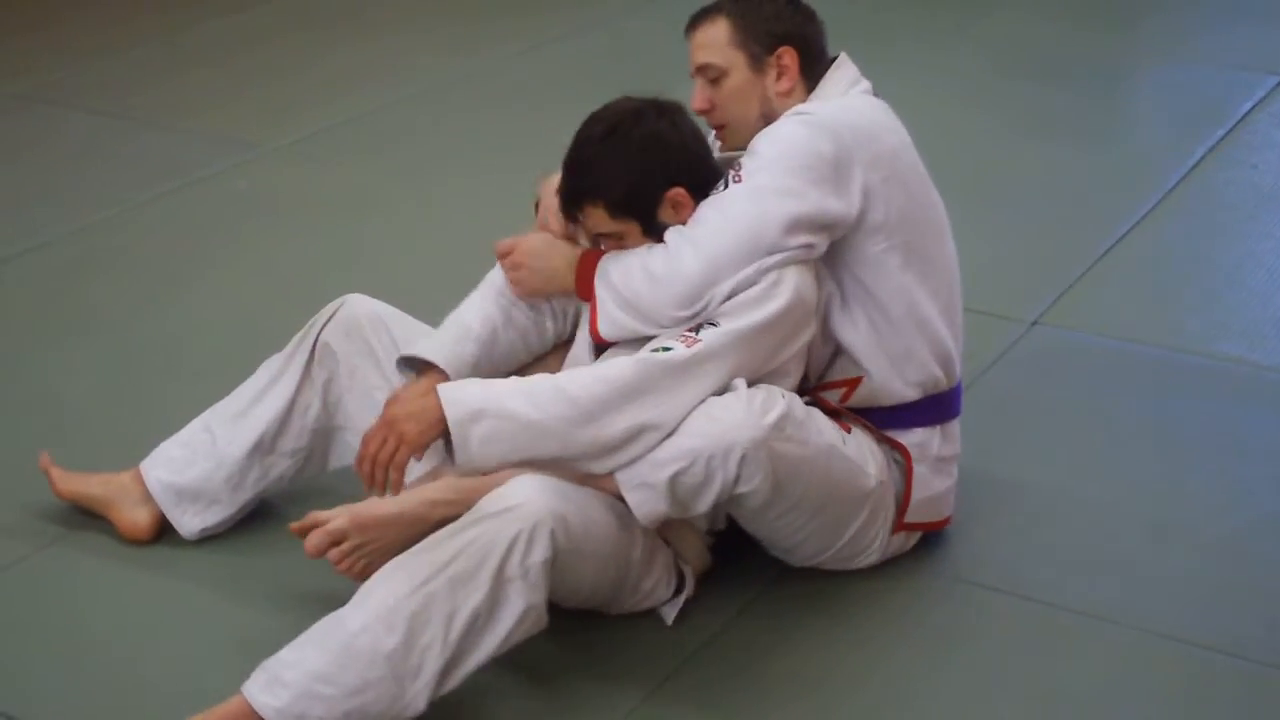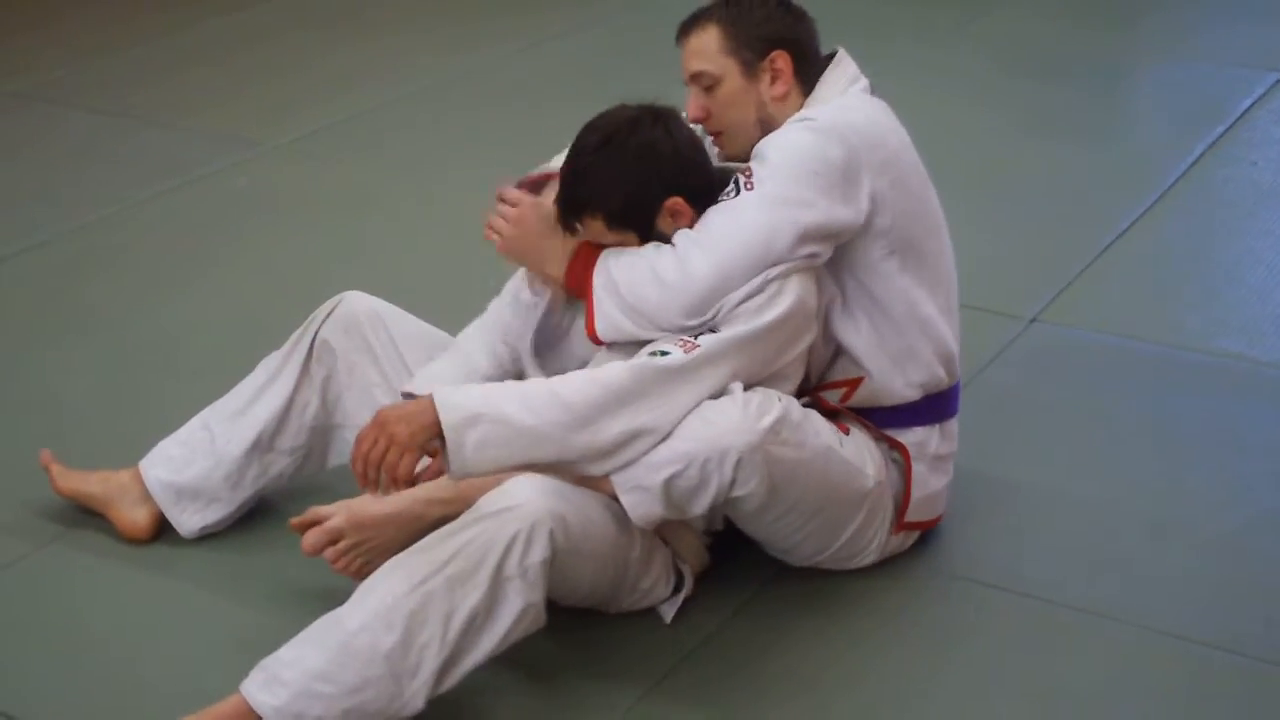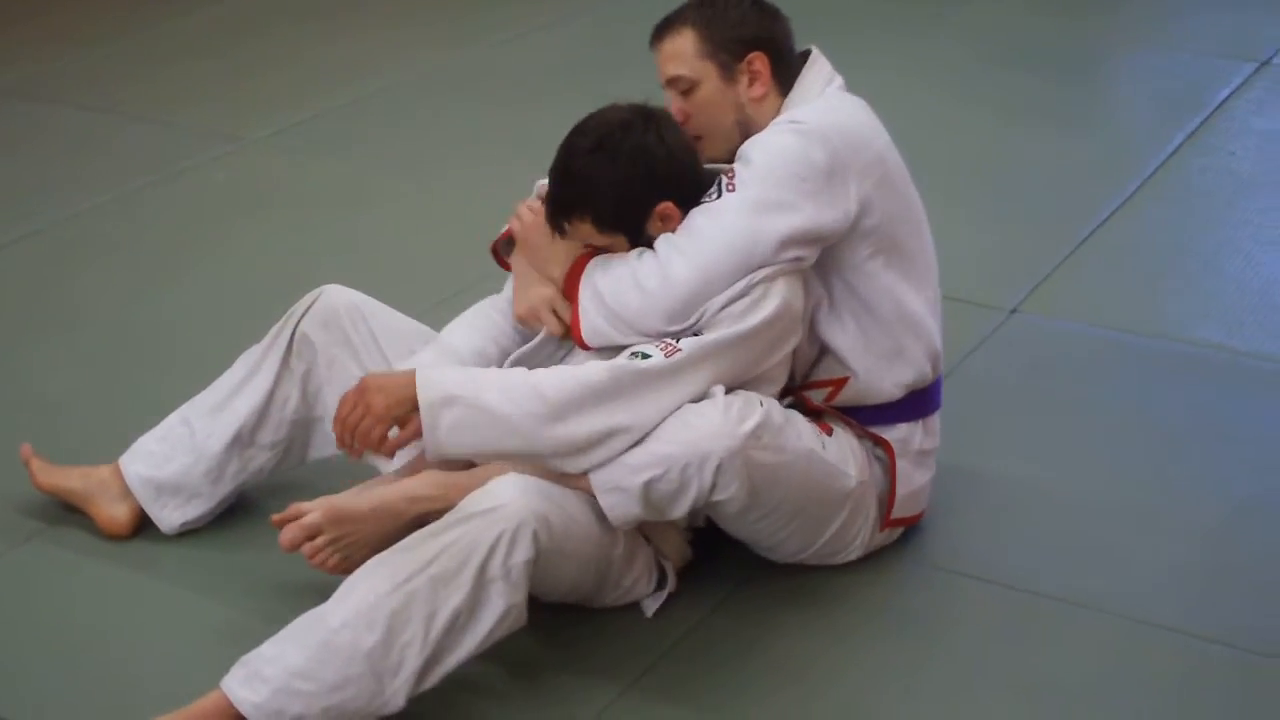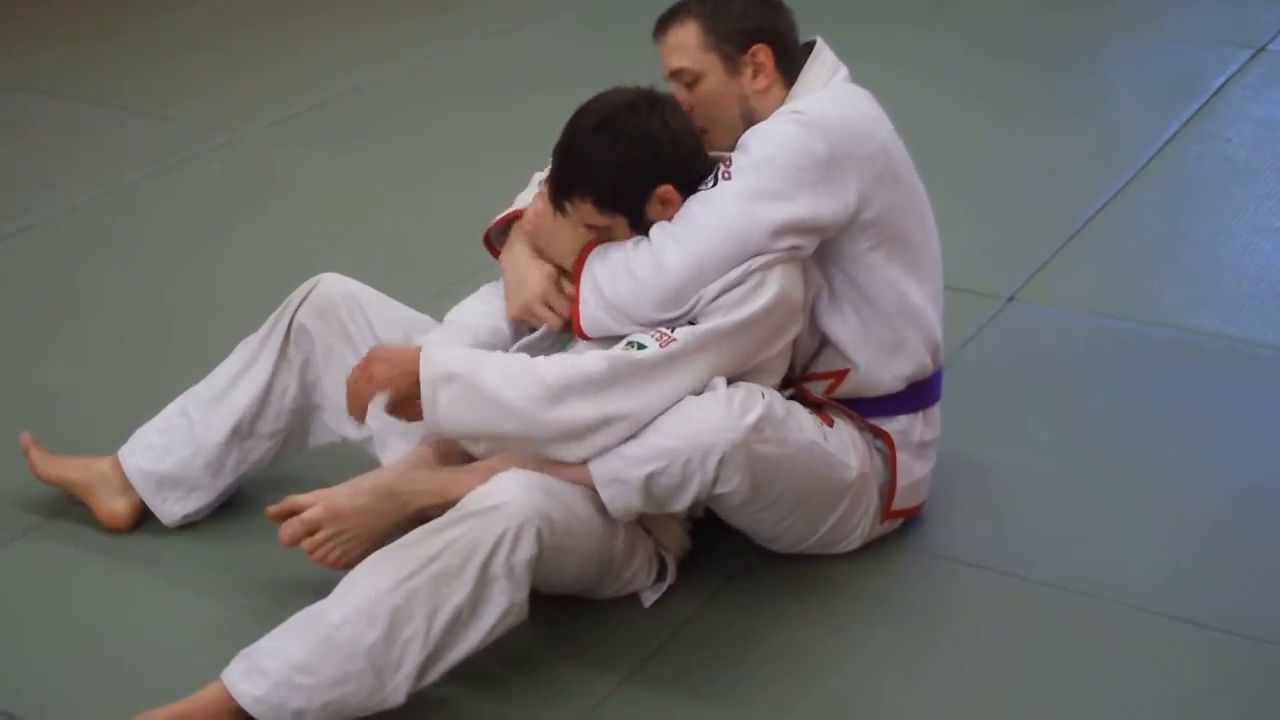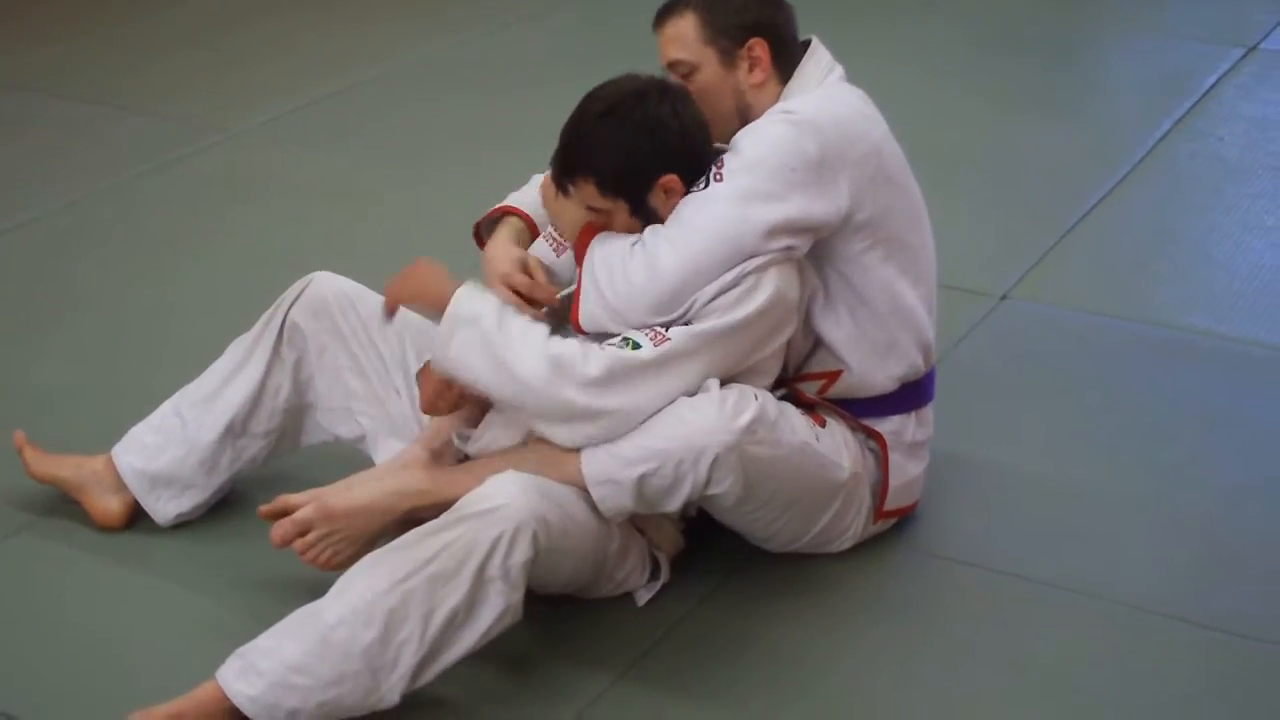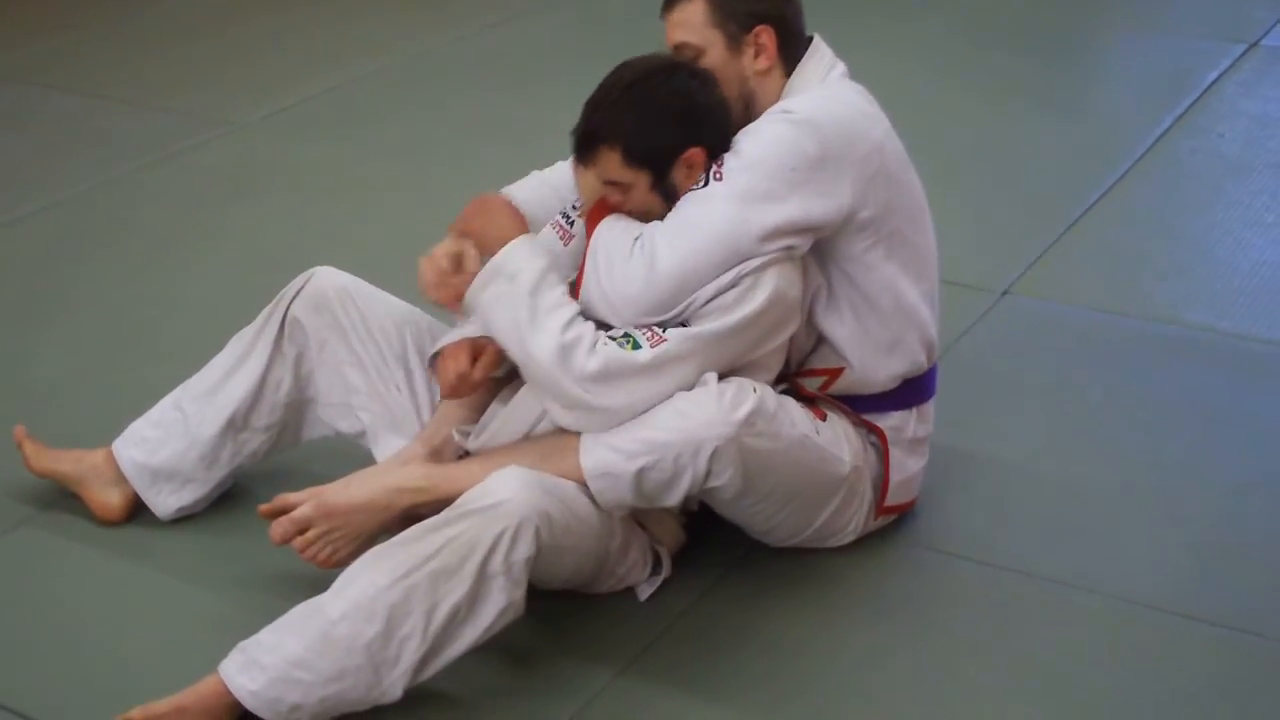
dt=0.2s
person 1, frame 1
left shoulder: (772, 288)
right shoulder: (650, 229)
left elbow: (622, 403)
left wrist: (450, 412)
right wrist: (435, 378)
left hip: (642, 530)
right hip: (564, 457)
left knee: (528, 509)
right knee: (354, 327)
right ankle: (161, 492)
person 1, frame 2
left shoulder: (774, 294)
right shoulder: (641, 230)
left elbow: (618, 409)
right elbow: (518, 323)
right wrist: (426, 410)
left hip: (638, 526)
right hip: (546, 455)
left knee: (526, 510)
right knee: (353, 324)
right ankle: (157, 491)
person 1, frame 3
left shoulder: (761, 297)
right shoulder: (630, 225)
left elbow: (597, 409)
right elbow: (517, 317)
left wrist: (422, 390)
right wrist: (423, 388)
left hip: (620, 520)
left knee: (512, 507)
right knee: (332, 317)
right ankle: (137, 486)
person 1, frame 4
left shoulder: (760, 285)
right shoulder: (633, 214)
left elbow: (598, 402)
left wrist: (432, 361)
left hip: (618, 510)
left knee: (514, 506)
right knee: (331, 306)
right ankle: (134, 479)
person 1, frame 5
left shoulder: (757, 285)
right shoulder: (634, 206)
left elbow: (593, 397)
left wrist: (458, 300)
left hip: (610, 508)
left knee: (510, 509)
right knee: (322, 304)
right ankle: (127, 479)
person 1, frame 6
left shoulder: (761, 278)
right shoulder: (632, 189)
left elbow: (595, 386)
right elbow: (552, 286)
left wrist: (514, 252)
left hip: (610, 502)
right hip: (506, 416)
left knee: (512, 504)
right knee: (324, 299)
right ankle: (127, 473)
person 2, frame 1
left shoulder: (822, 136)
right shoulder: (814, 131)
left elbow: (684, 286)
left wrist: (576, 271)
left hip: (878, 471)
right hip: (814, 417)
left knee: (755, 424)
person 2, frame 2
left shoulder: (829, 141)
right shoulder: (788, 131)
left elbow: (685, 291)
left wrist: (561, 255)
left hip: (878, 470)
right hip: (805, 411)
left knee: (745, 427)
person 2, frame 3
left shoulder: (811, 144)
right shoulder: (748, 130)
left elbow: (664, 300)
left wrist: (558, 259)
right wrist: (531, 263)
left hip: (862, 464)
right hip: (784, 407)
left knee: (725, 431)
person 2, frame 4
left shoulder: (813, 135)
right shoulder: (786, 116)
left elbow: (654, 288)
right wrist: (521, 249)
left hip: (862, 454)
right hip: (787, 395)
left knee: (731, 423)
person 2, frame 5
left shoulder: (808, 134)
right shoulder: (774, 115)
left elbow: (648, 291)
left wrist: (587, 227)
right wrist: (507, 240)
left hip: (855, 454)
right hip: (787, 392)
left knee: (725, 423)
person 2, frame 6
left shoulder: (812, 130)
right shoulder: (756, 113)
left elbow: (645, 289)
right wrist: (478, 237)
left hip: (853, 451)
right hip: (781, 387)
left knee: (725, 416)
